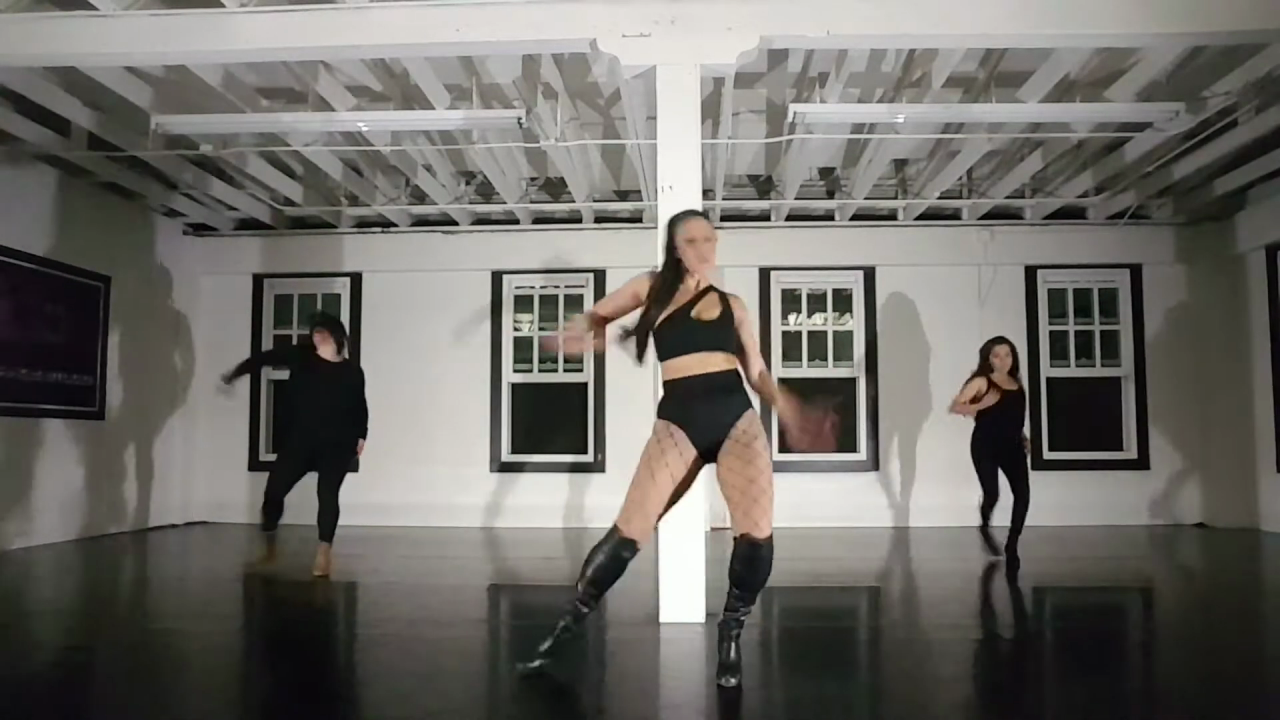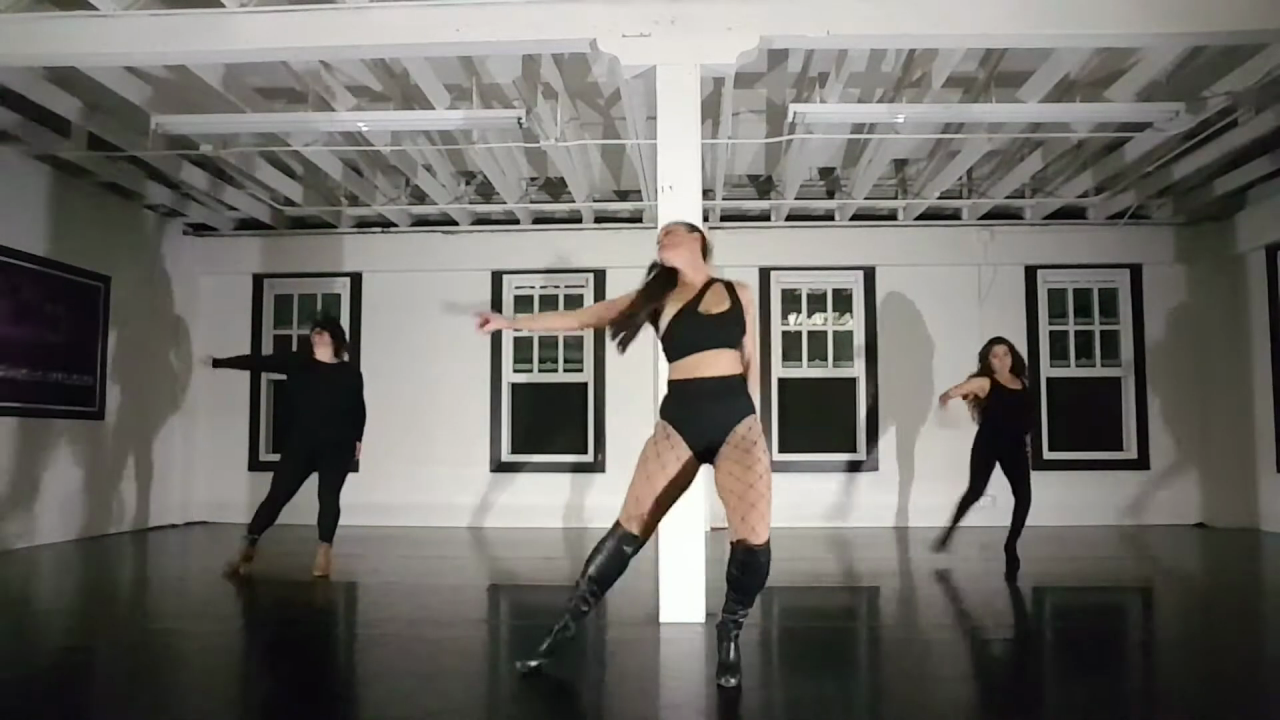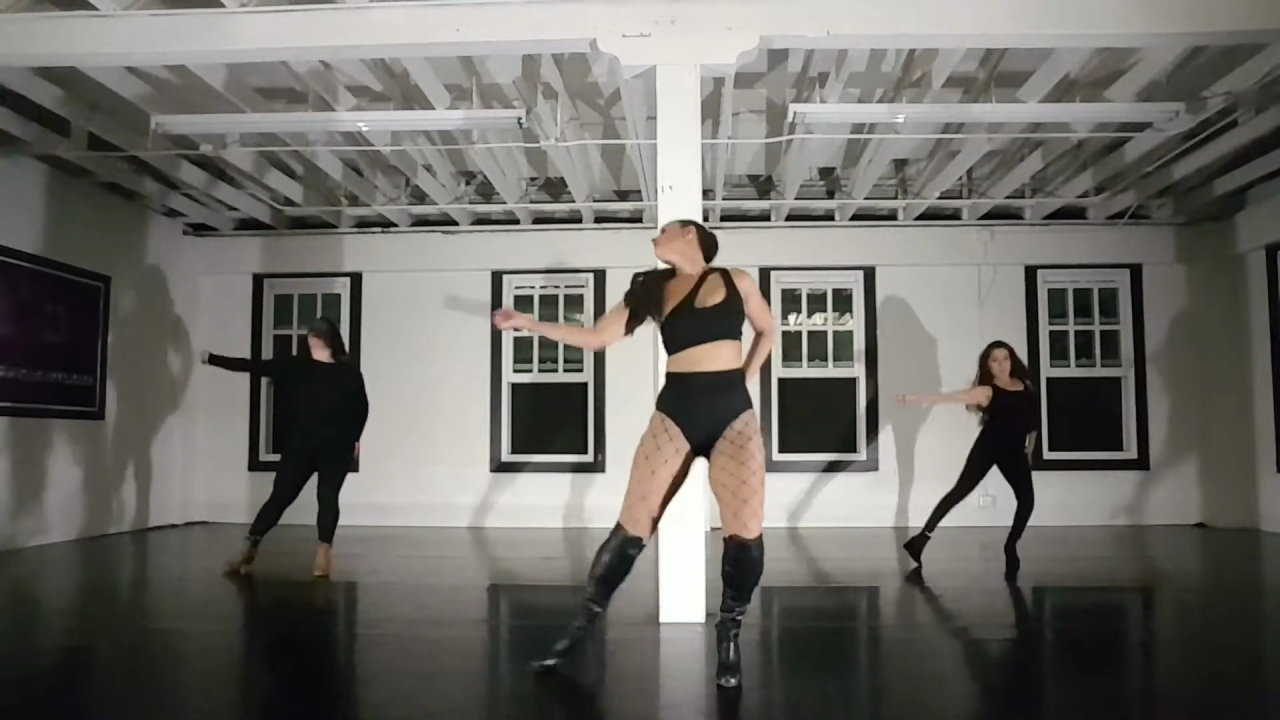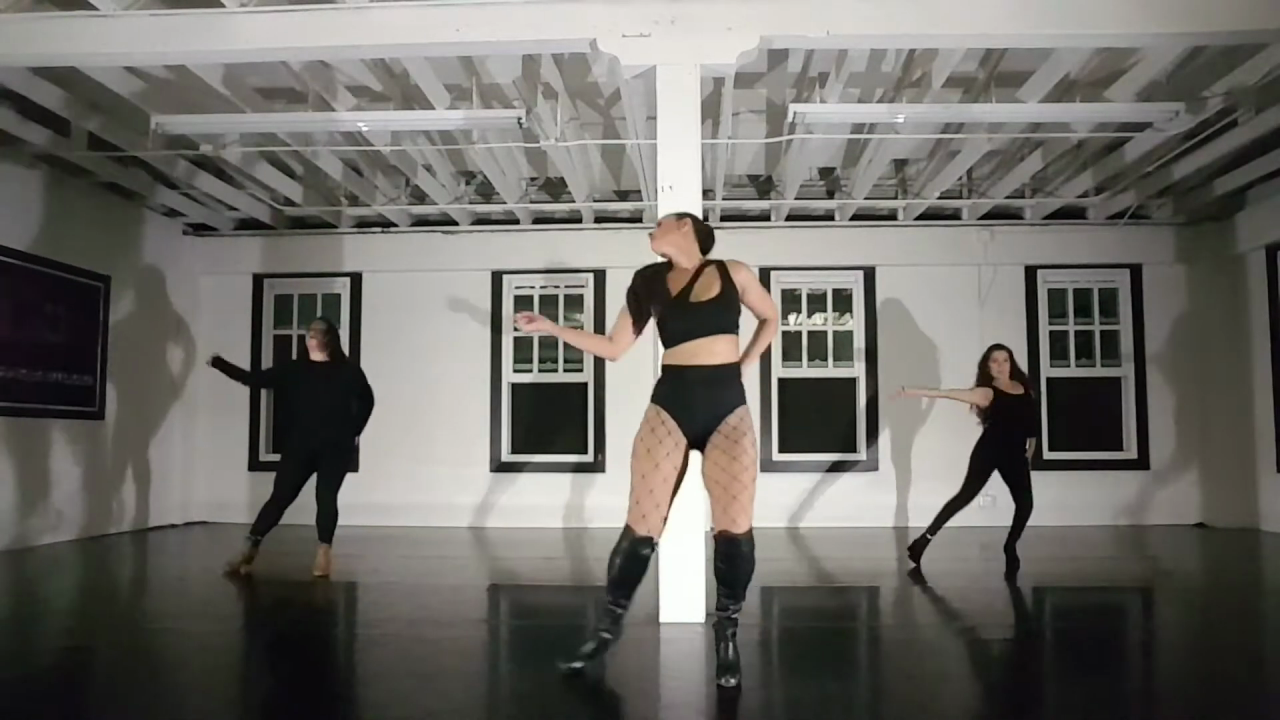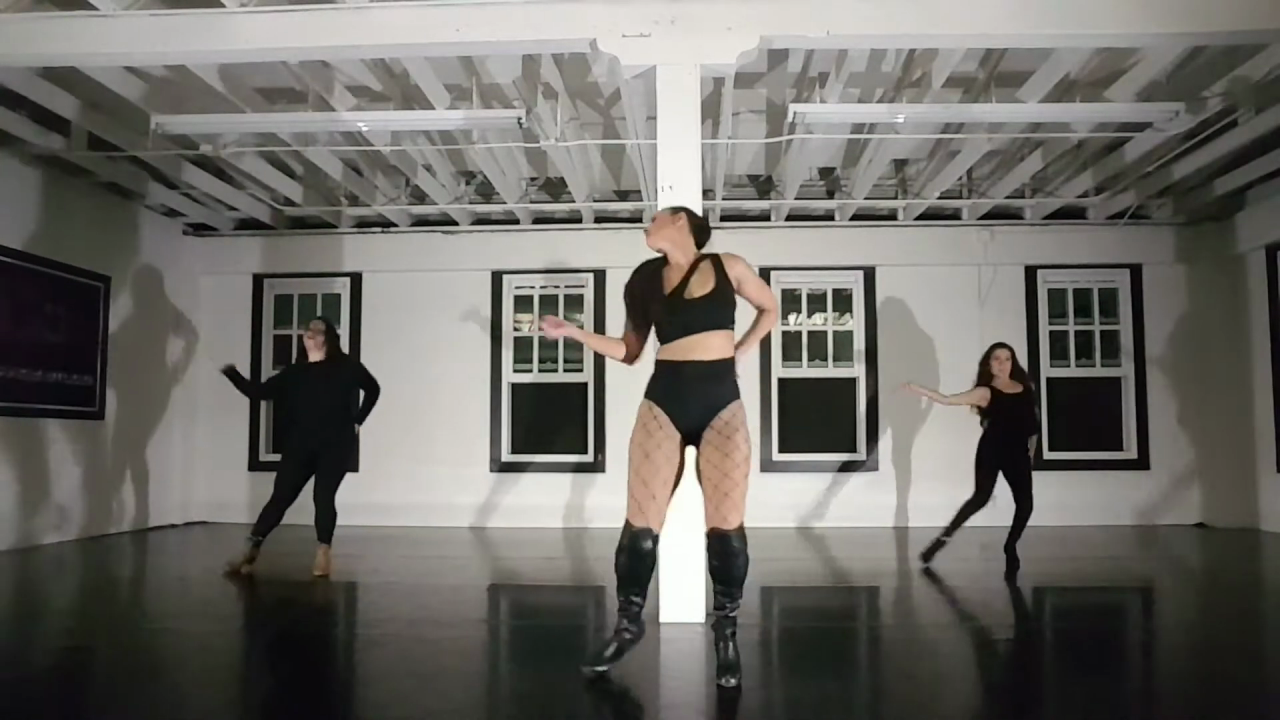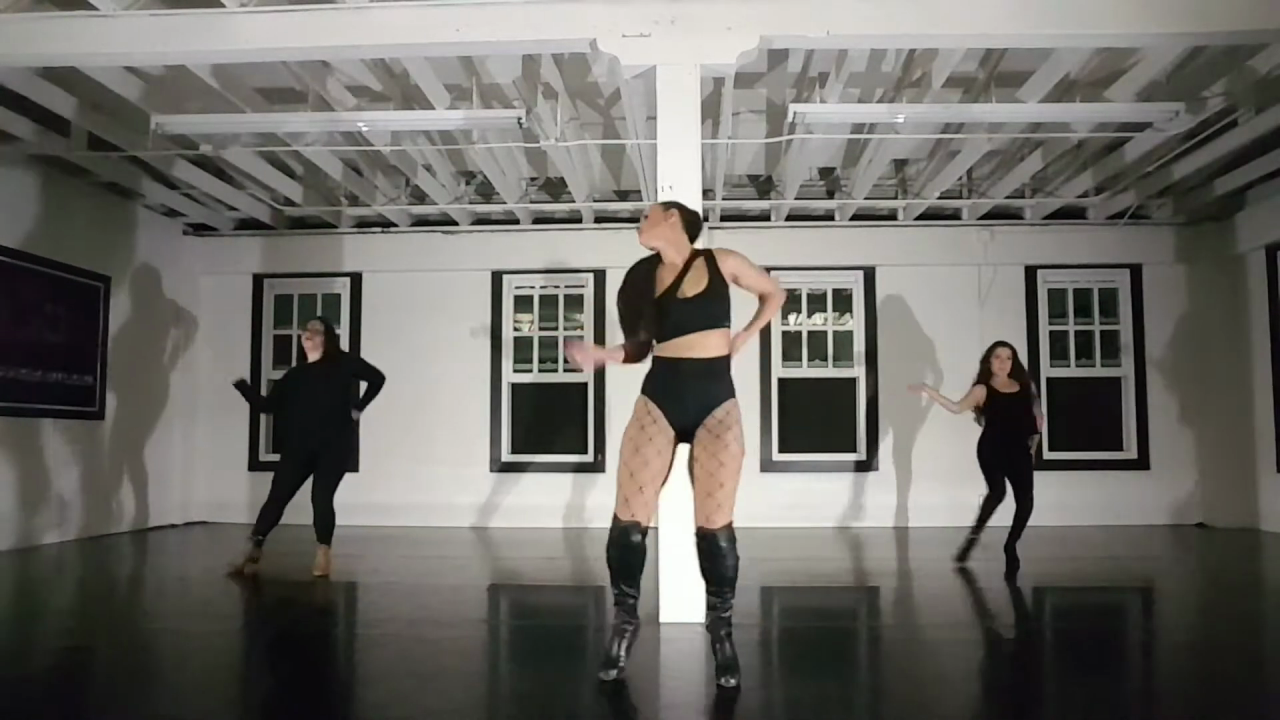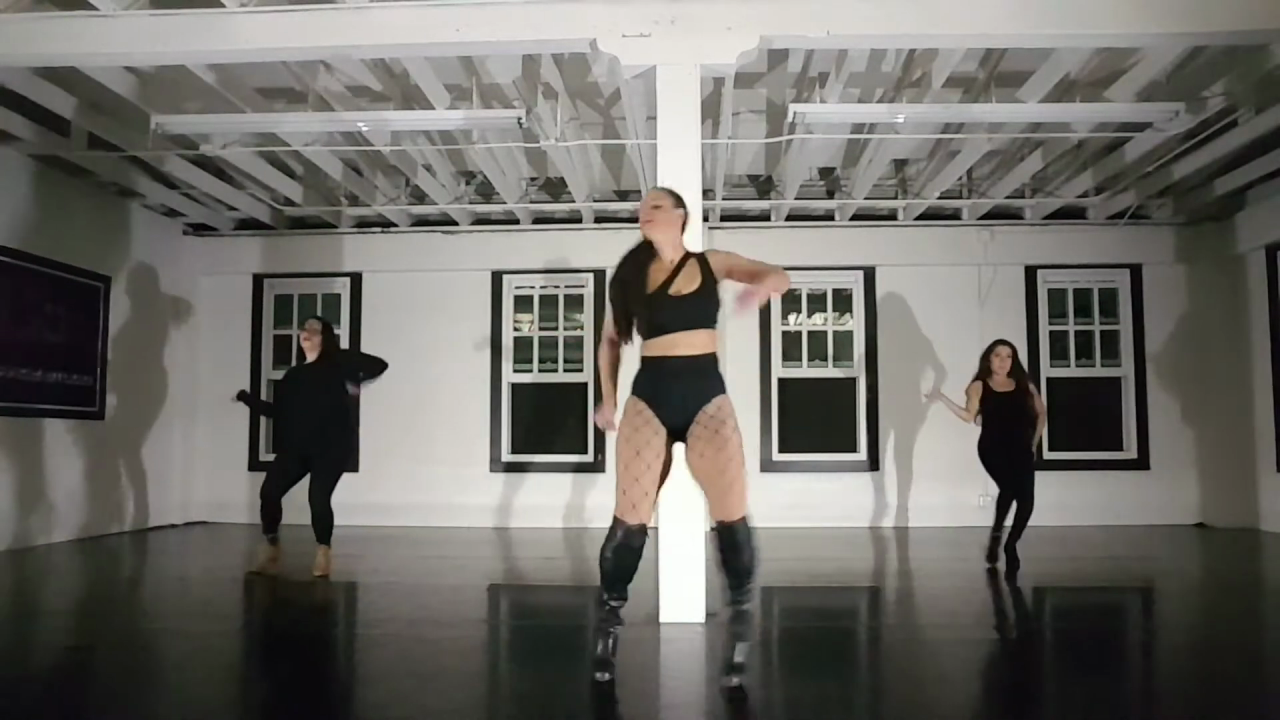
dt=0.1s
person 1, frame 1
left shoulder: (730, 301)
right shoulder: (652, 287)
left elbow: (755, 369)
right elbow: (597, 317)
left wrist: (791, 411)
right wrist: (579, 333)
left hip: (735, 416)
right hip: (678, 421)
left knee: (756, 535)
right knee: (629, 531)
left ankle: (730, 630)
right ankle: (570, 624)
person 1, frame 2
left shoulder: (737, 293)
right shoulder: (656, 295)
right elbow: (582, 319)
left wrist: (750, 418)
right wrist: (513, 322)
left hip: (733, 419)
right hip: (679, 423)
left knee: (754, 539)
right knee: (629, 532)
left ankle: (730, 632)
right ankle: (567, 626)
person 1, frame 3
left shoulder: (735, 281)
right shoulder: (650, 289)
left elbow: (767, 331)
right elbow: (594, 338)
left wrist: (742, 375)
right wrist: (535, 325)
left hip: (733, 413)
right hip: (675, 414)
left knee: (746, 532)
right knee: (632, 529)
left ankle: (728, 631)
right ankle: (584, 624)
person 1, frame 4
left shoulder: (733, 273)
right shoulder: (650, 284)
left elbow: (770, 318)
right elbow: (611, 348)
left wrist: (741, 363)
right wrist: (551, 327)
left hip: (728, 408)
right hip: (670, 409)
left knee: (735, 529)
right knee: (642, 528)
left ankle: (727, 631)
right ankle: (609, 626)
person 1, frame 5
left shoulder: (727, 266)
right shoulder: (646, 279)
left elbow: (770, 308)
right elbow: (629, 351)
left wrist: (740, 350)
right wrist: (575, 332)
left hip: (721, 404)
right hip: (663, 402)
left knee: (726, 525)
right knee: (641, 525)
left ankle: (724, 630)
right ankle: (630, 623)
person 1, frame 6
left shoulder: (720, 262)
right shoulder: (642, 278)
left elbow: (774, 293)
left wrist: (744, 336)
right wrist: (598, 353)
left hip: (715, 401)
right hip: (659, 400)
left knee: (715, 525)
right knee: (628, 520)
left ankle: (721, 630)
right ankle: (624, 622)
person 1, frame 7
left shoulder: (711, 264)
right shoulder: (631, 274)
left elbow: (779, 278)
right elbow: (614, 338)
left wrist: (761, 284)
right wrist: (606, 397)
left hip: (705, 397)
right hip: (649, 398)
left knee: (731, 516)
right knee: (630, 521)
left ankle: (738, 629)
right ankle: (606, 626)
person 2, frame 1
left shoulder: (352, 371)
right shoulder: (301, 357)
left elbow: (360, 406)
right elbow: (264, 357)
left wrist: (360, 436)
right wrist: (234, 374)
left hip: (337, 444)
right hip: (299, 440)
left knee: (328, 495)
right knee: (274, 488)
left ankle: (324, 552)
right ankle: (268, 539)
person 2, frame 2
left shoulder: (350, 373)
right shoulder: (298, 363)
left elbow: (358, 408)
right elbow: (258, 362)
left wrist: (357, 438)
right wrist: (219, 362)
left hip: (337, 446)
right hip: (301, 443)
left knee: (328, 497)
right knee: (277, 494)
left ankle: (324, 552)
right ankle: (248, 547)
person 2, frame 3
left shoulder: (347, 372)
right shoulder: (294, 366)
left elbow: (361, 406)
right elbow: (252, 367)
left wrist: (355, 436)
right wrist: (214, 360)
left hip: (336, 446)
right hip: (299, 444)
left knee: (327, 498)
right knee: (280, 496)
left ankle: (324, 553)
right ankle: (249, 549)
person 2, frame 4
left shoulder: (347, 369)
right shoulder: (293, 369)
left elbow: (366, 400)
right elbow: (253, 380)
left wrist: (355, 432)
right wrist: (218, 362)
left hip: (336, 446)
right hip: (299, 444)
left knee: (326, 498)
right knee: (280, 496)
left ankle: (324, 553)
right ankle: (250, 548)
person 2, frame 5
left shoulder: (344, 365)
right shoulder: (294, 372)
left elbow: (372, 389)
right elbow: (259, 392)
left wrist: (357, 420)
right wrist: (232, 373)
left hip: (335, 445)
right hip: (299, 445)
left knee: (323, 498)
right knee: (280, 497)
left ankle: (323, 554)
right ankle: (251, 550)
person 2, frame 6
left shoulder: (343, 363)
right shoulder: (295, 375)
left elbow: (377, 379)
right elbow: (267, 406)
left wrist: (358, 408)
right wrist: (241, 386)
left hip: (334, 445)
right hip: (299, 446)
left knee: (321, 498)
right knee: (277, 496)
left ankle: (323, 554)
right ankle: (254, 550)
person 2, frame 7
left shoulder: (337, 363)
right shoulder: (293, 375)
left elbow: (378, 366)
right elbow: (278, 411)
left wrist: (356, 383)
right wrist: (245, 397)
left hip: (331, 444)
right hip: (296, 445)
left knee: (318, 498)
right knee: (270, 491)
left ankle: (323, 554)
right ankle: (270, 548)
person 3, frame 1
left shoulder: (1017, 383)
right shoulder: (982, 382)
right elbow: (955, 407)
left wrist: (1022, 436)
right wrist: (981, 405)
left hip: (1012, 445)
right hip: (985, 443)
left knee: (1023, 494)
right knee: (992, 494)
left ankle: (1011, 546)
right ankle: (985, 529)
person 3, frame 2
left shoulder: (1022, 383)
right shoulder: (984, 382)
right elbow: (951, 393)
left wrist: (1025, 439)
right wrist: (946, 397)
left hip: (1015, 446)
right hip: (987, 443)
left knee: (1024, 497)
right knee: (975, 491)
left ankle: (1011, 548)
right ankle: (949, 530)
person 3, frame 3
left shoulder: (1025, 385)
right shoulder: (987, 391)
left elbow: (1030, 417)
right elbow: (951, 397)
left wrist: (1031, 444)
right wrist: (916, 399)
left hip: (1016, 450)
right hip: (989, 446)
left knee: (1027, 501)
right knee: (961, 490)
left ankle: (1011, 548)
right ankle: (922, 536)
person 3, frame 4
left shoulder: (1025, 388)
right shoulder: (987, 392)
left elbow: (1030, 420)
right elbow: (950, 394)
left wrist: (1030, 448)
right wrist: (912, 391)
left hip: (1015, 453)
right hip: (989, 449)
left knee: (1025, 503)
right knee: (966, 494)
left ankle: (1010, 549)
right ankle: (925, 538)
person 3, frame 5
left shoulder: (1025, 387)
right shoulder: (985, 391)
left elbow: (1033, 420)
right elbow: (952, 400)
left wrist: (1032, 445)
right wrist: (921, 390)
left hip: (1018, 451)
right hip: (992, 448)
left knee: (1025, 502)
right knee: (982, 496)
left ankle: (1010, 548)
right ankle: (942, 539)
person 3, frame 6
left shoulder: (1025, 387)
right shoulder: (983, 389)
left elbow: (1037, 417)
right elbow: (957, 408)
left wrist: (1034, 444)
right wrist: (927, 390)
left hip: (1019, 450)
right hip: (992, 448)
left knee: (1026, 501)
right knee: (997, 493)
left ankle: (1011, 548)
right ankle: (973, 537)
person 3, frame 7
left shoulder: (1025, 386)
right shoulder: (979, 386)
left elbow: (1041, 412)
right elbow: (970, 418)
left wrist: (1034, 439)
right wrist: (945, 400)
left hip: (1020, 448)
right hip: (991, 447)
left knee: (1026, 500)
right knee: (1009, 489)
left ankle: (1011, 545)
right ankle: (996, 536)
